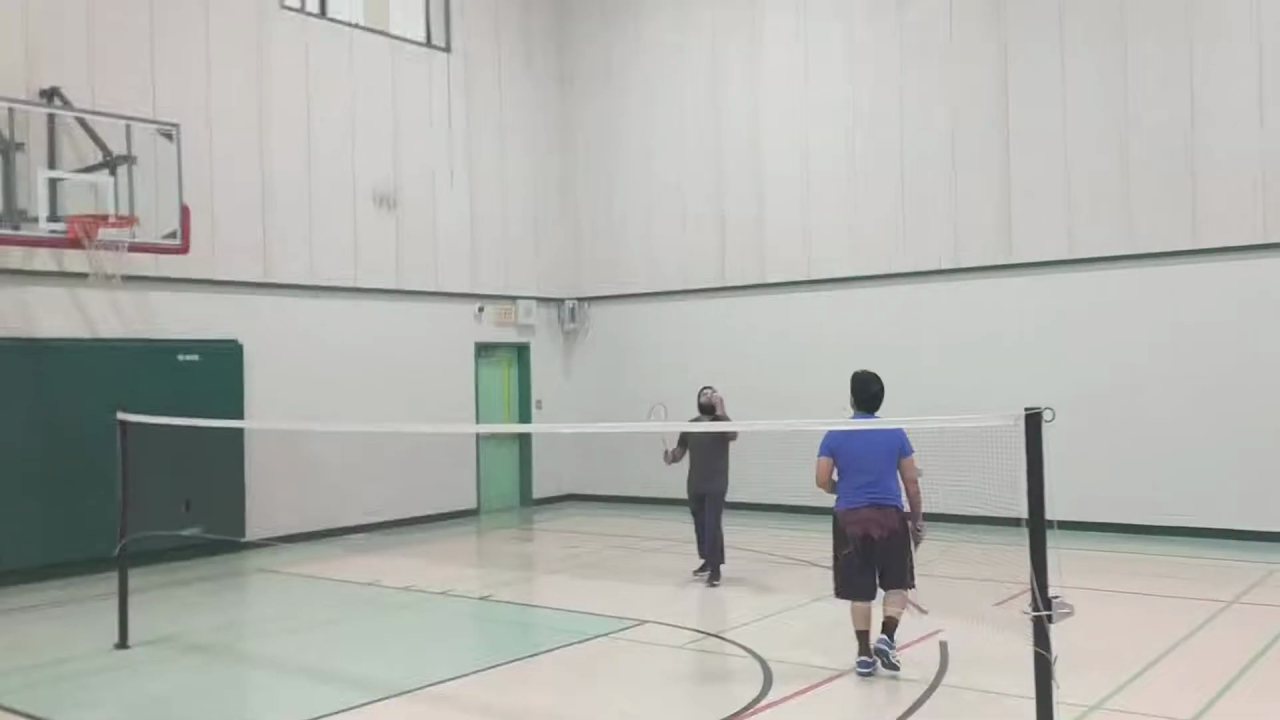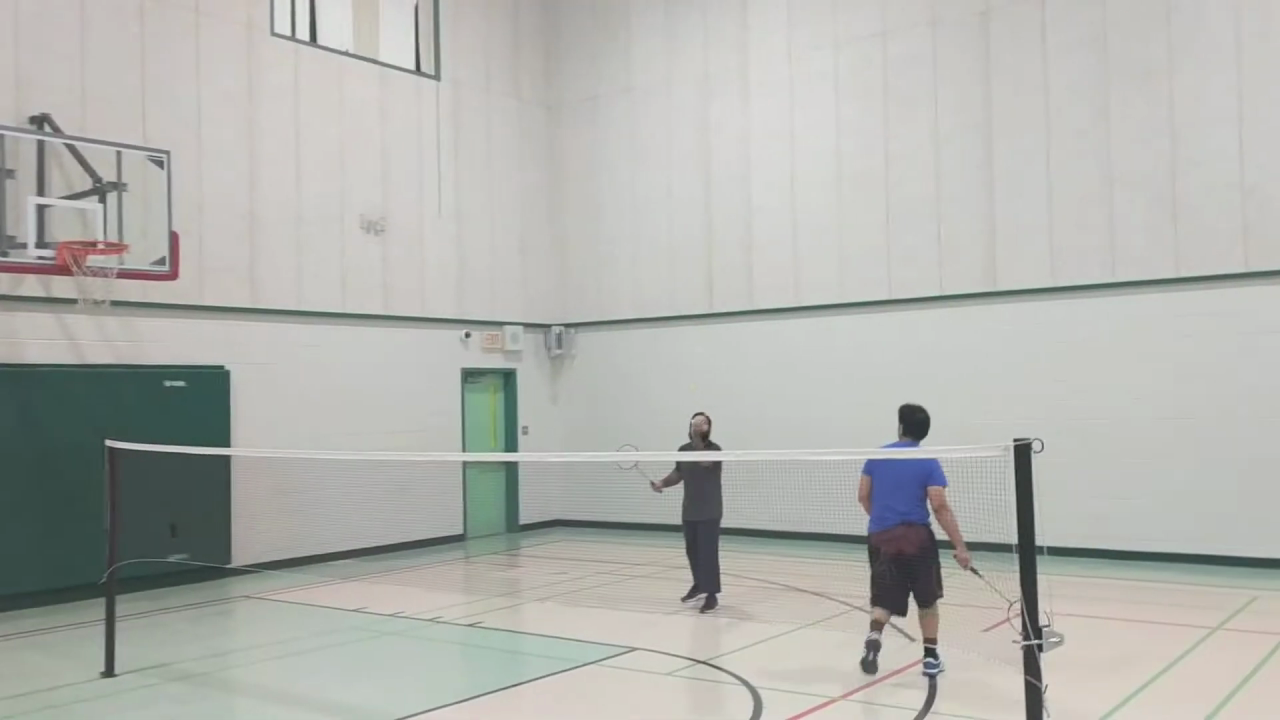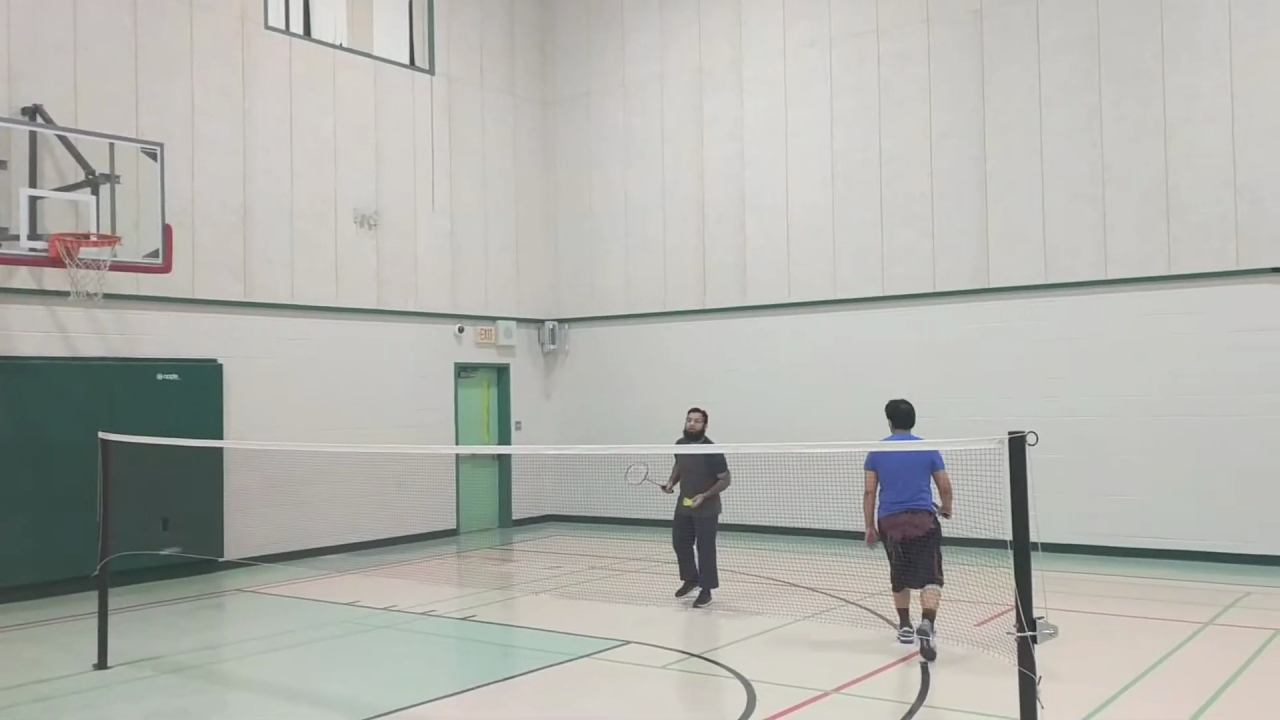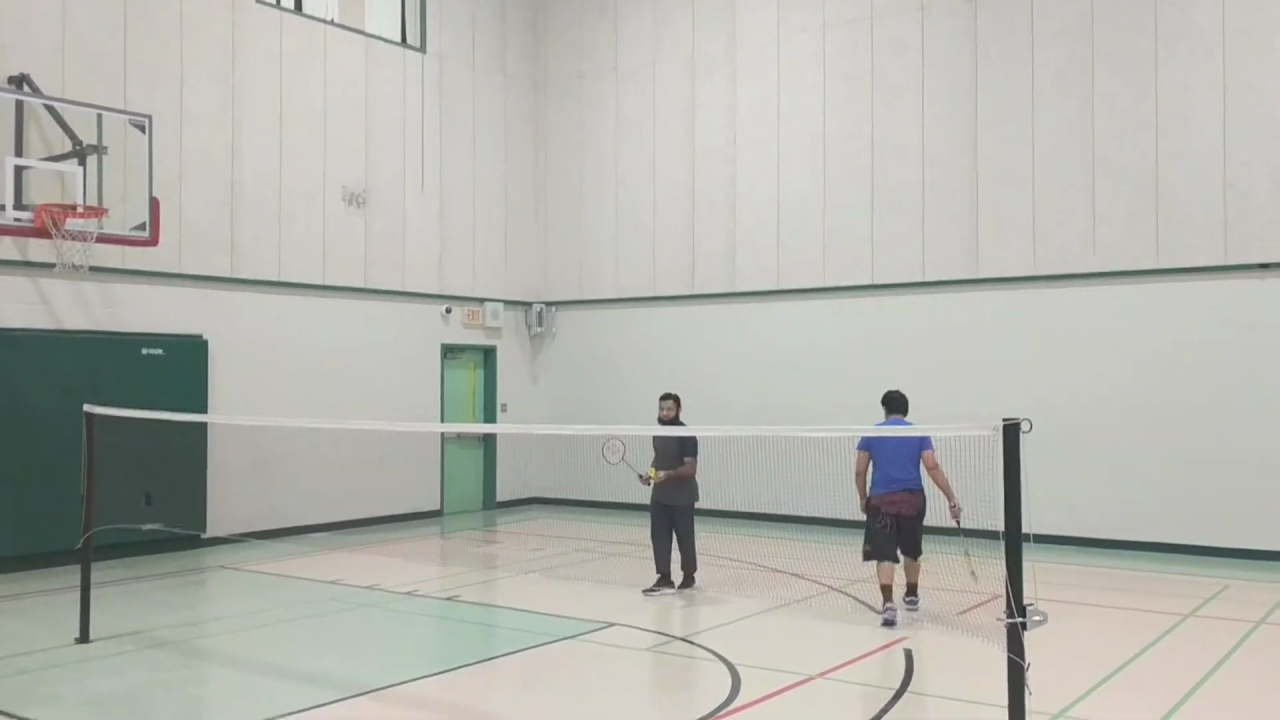
dt=0.5s
person 1, frame 1
left shoulder: (835, 435)
right shoulder: (895, 433)
left elbow: (823, 480)
right elbow: (910, 481)
right wrist: (917, 520)
left hip: (850, 518)
right hip: (889, 516)
left knee: (858, 591)
right knee: (897, 585)
left ankle: (865, 653)
right ankle: (886, 638)
person 1, frame 2
left shoulder: (877, 456)
right shoulder: (929, 463)
left elbow: (863, 497)
right elbow: (939, 508)
right wrist: (959, 547)
left hip: (881, 537)
right hip: (916, 536)
left knee: (884, 601)
right knee: (927, 598)
left ankle: (874, 636)
right ankle: (930, 657)
person 1, frame 3
left shoulder: (876, 452)
right shoulder: (928, 450)
left elbow: (869, 492)
right elbow: (945, 489)
left wrist: (869, 526)
right wrist: (946, 508)
left hip: (890, 521)
right hip: (922, 521)
left knee: (899, 577)
right knee: (929, 580)
left ankle: (905, 627)
right ankle: (926, 625)
person 1, frame 4
left shoulder: (871, 434)
right shoulder: (920, 434)
left elbow: (860, 471)
right elbow: (933, 468)
left wrist: (863, 498)
right wrist: (952, 500)
left hip: (881, 501)
right hip: (912, 499)
left knee: (883, 555)
right knee: (911, 552)
left ankle: (888, 604)
right ankle: (911, 596)
person 2, frame 1
left shoulder: (722, 422)
left elbow: (733, 435)
right elbow: (680, 451)
left wrist: (722, 412)
right wrist: (671, 456)
left hip: (716, 485)
right hip: (695, 485)
left knee: (713, 524)
right knee: (700, 524)
left ankle: (716, 568)
right ankle: (708, 560)
person 2, frame 2
left shoulder: (714, 450)
right shoulder: (684, 450)
left elbow: (703, 462)
right elbow: (678, 473)
left wrist: (698, 440)
right wrist: (663, 483)
left hip: (709, 512)
right hip: (689, 511)
left knee: (708, 552)
right knee: (692, 550)
left ankle: (711, 595)
right ankle: (699, 584)
person 2, frame 3
left shoulder: (712, 451)
right shoulder: (680, 444)
left elbow: (725, 480)
left wrist: (705, 495)
right wrist: (672, 482)
left hip: (706, 509)
right hip: (683, 506)
left knee: (705, 549)
right knee: (680, 544)
left ankle: (706, 590)
right ankle: (691, 579)
person 2, frame 4
left shoulder: (686, 435)
right shoulder: (658, 433)
left elbow: (690, 468)
left wrist: (668, 474)
right wrist: (650, 474)
left hip: (682, 497)
right hip: (659, 495)
left knee: (684, 536)
right knee: (659, 535)
left ankle: (689, 575)
right ankle: (665, 580)
